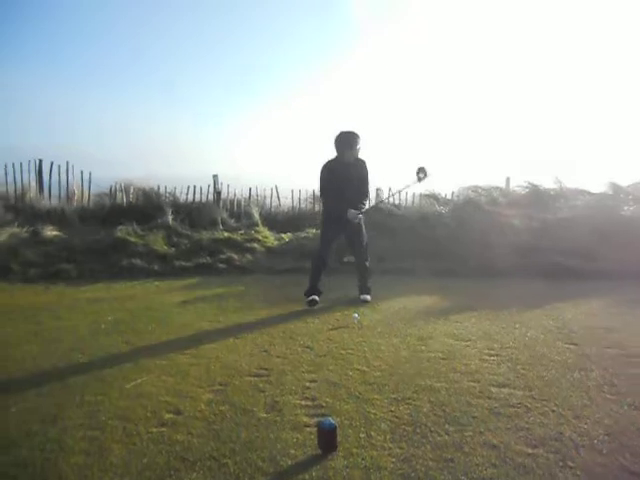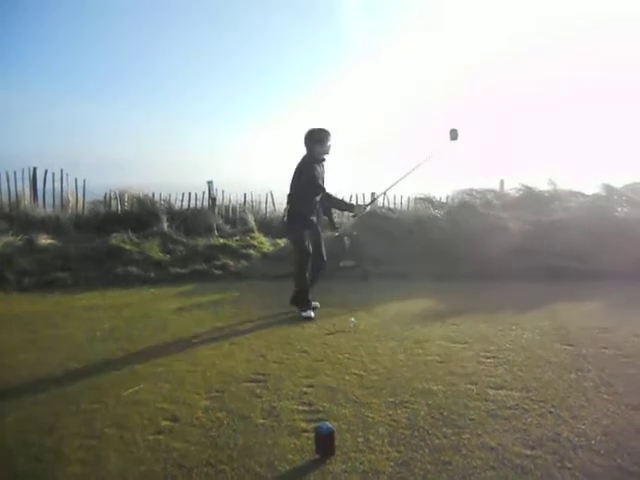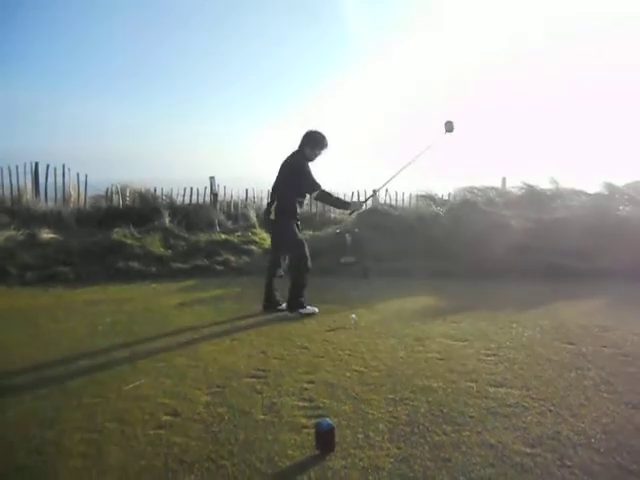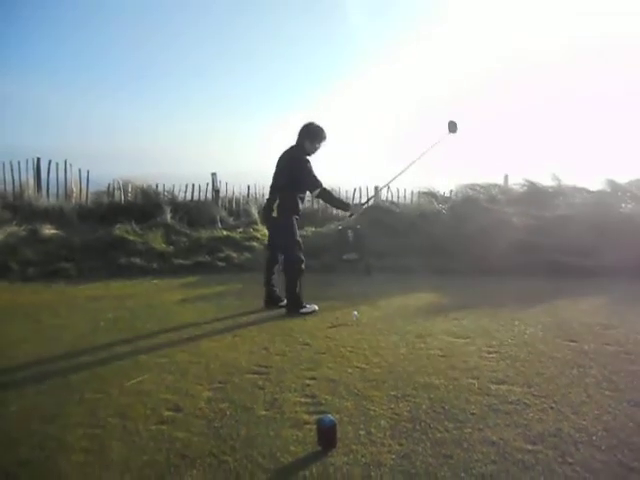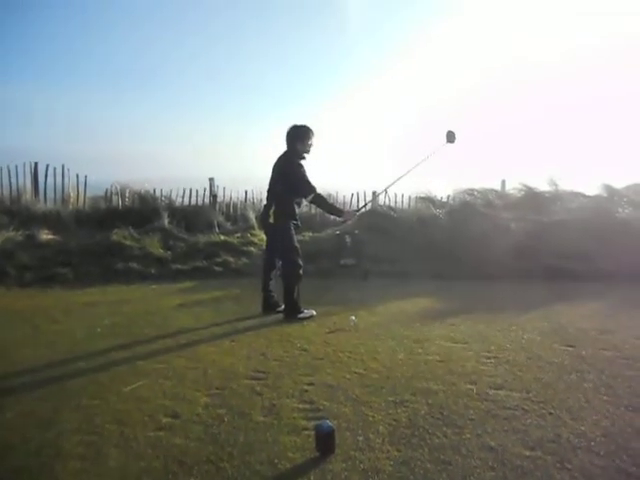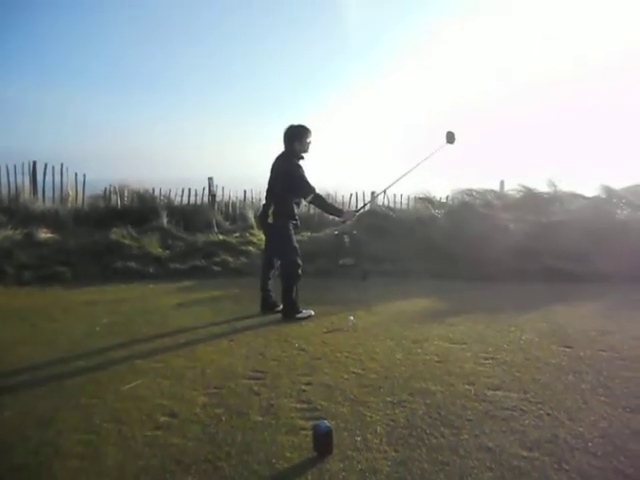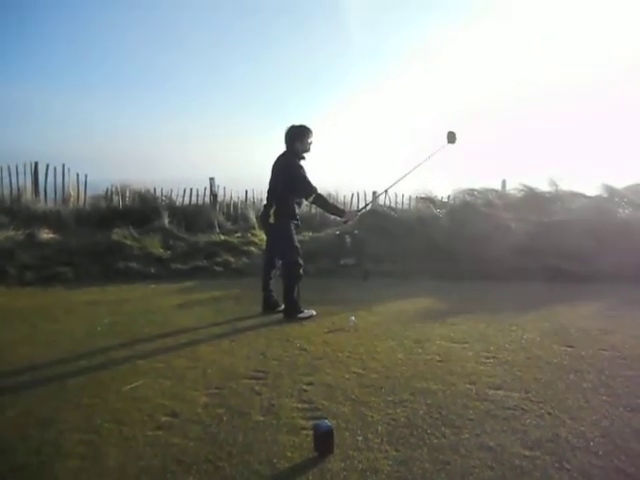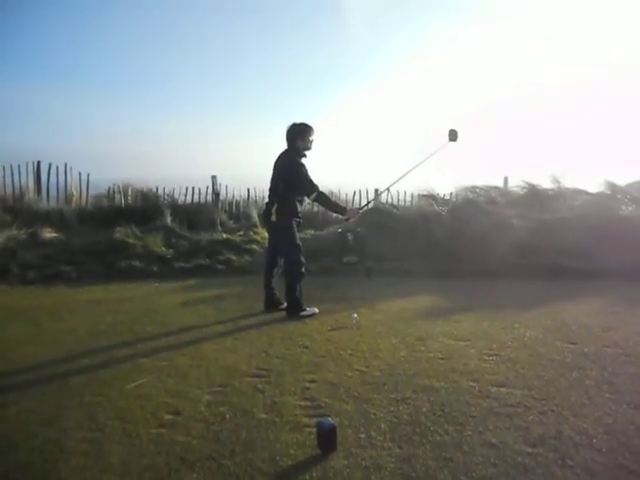
dt=0.4s
person 1, frame 1
left shoulder: (360, 165)
right shoulder: (329, 168)
left elbow: (364, 192)
right elbow: (326, 198)
left wrist: (359, 208)
right wrist: (346, 211)
left hip: (355, 214)
right hip: (332, 216)
left knee: (361, 253)
right knee: (322, 253)
left ankle: (364, 290)
right ankle: (313, 292)
person 1, frame 2
left shoulder: (318, 164)
right shoulder: (307, 167)
right elbow: (322, 196)
left wrist: (330, 217)
right wrist: (351, 208)
left hip: (311, 219)
right hip: (298, 220)
left knee: (319, 260)
right knee: (304, 260)
left ankle: (299, 296)
right ankle: (304, 304)
person 1, frame 3
left shoulder: (295, 162)
right shoulder: (298, 165)
right elbow: (318, 193)
left wrist: (295, 218)
right wrist: (347, 205)
left hip: (279, 215)
right hip: (281, 216)
left knee: (277, 258)
right knee: (300, 256)
left ankle: (271, 301)
right ankle: (296, 302)
person 1, frame 4
left shoulder: (291, 155)
right shoulder: (299, 160)
right elbow: (319, 191)
right wrist: (347, 207)
left hip: (275, 212)
right hip: (283, 214)
left knee: (274, 255)
right knee: (295, 258)
left ankle: (272, 298)
right ankle: (295, 304)
person 1, frame 5
left shoulder: (286, 160)
right shoulder: (292, 165)
right elbow: (313, 196)
right wrist: (340, 213)
left hip: (274, 218)
right hip: (280, 220)
left knee: (272, 261)
right knee: (293, 263)
left ankle: (270, 303)
right ankle: (292, 309)
person 1, frame 6
left shoulder: (284, 160)
right shoulder: (291, 165)
right elbow: (312, 196)
right wrist: (340, 213)
left hip: (273, 217)
right hip: (279, 220)
left knee: (271, 260)
right knee: (292, 263)
left ankle: (268, 303)
right ankle: (291, 309)
person 1, frame 7
left shoulder: (285, 160)
right shoulder: (292, 165)
right elbow: (314, 196)
right wrist: (342, 213)
left hip: (274, 217)
right hip: (281, 220)
left knee: (272, 260)
right knee: (293, 263)
left ankle: (269, 303)
right ankle: (292, 308)
person 1, frame 8
left shoulder: (286, 158)
right shoulder: (293, 163)
right elbow: (315, 194)
right wrist: (343, 211)
left hip: (276, 215)
right hip: (283, 218)
left knee: (274, 259)
right knee: (295, 261)
left ankle: (272, 301)
right ankle: (295, 307)
